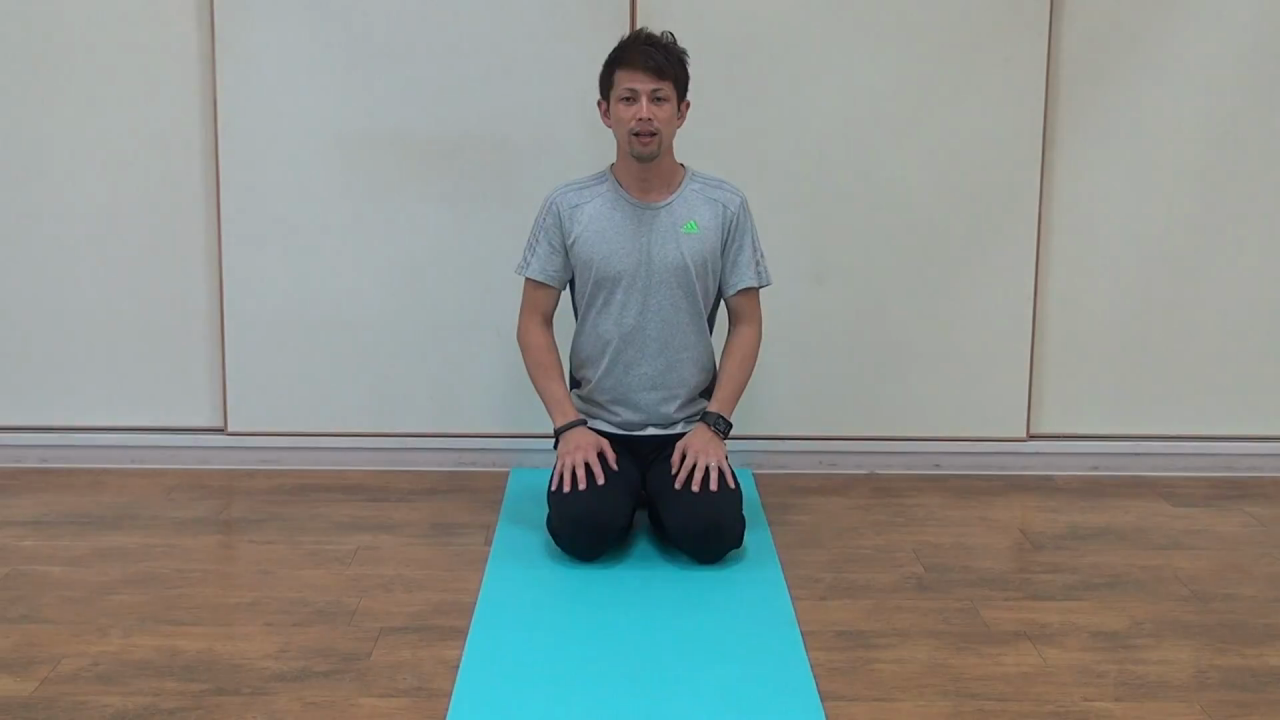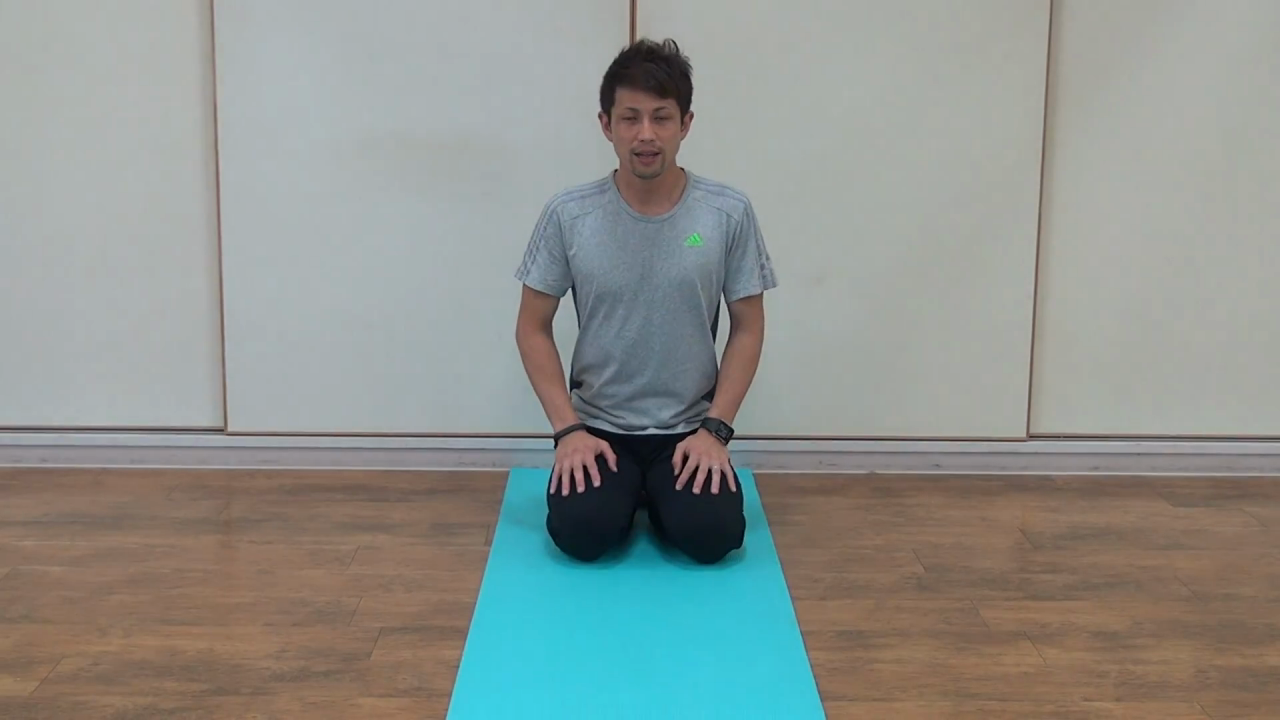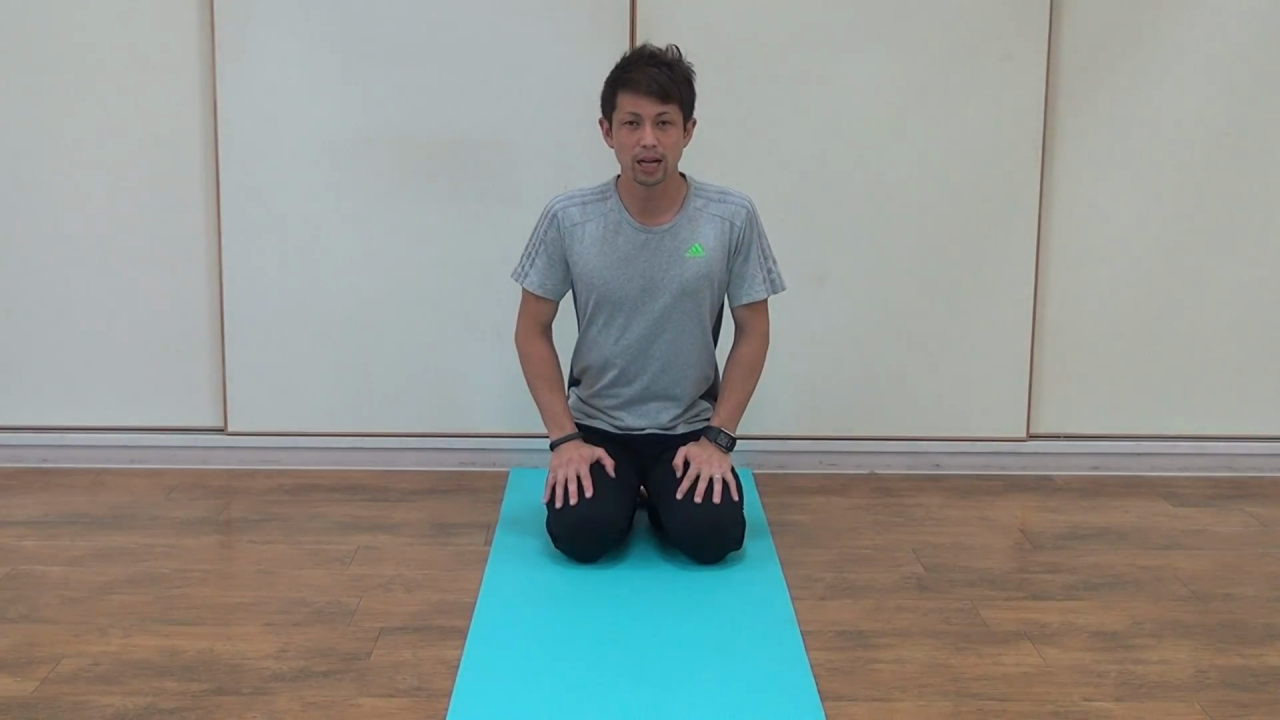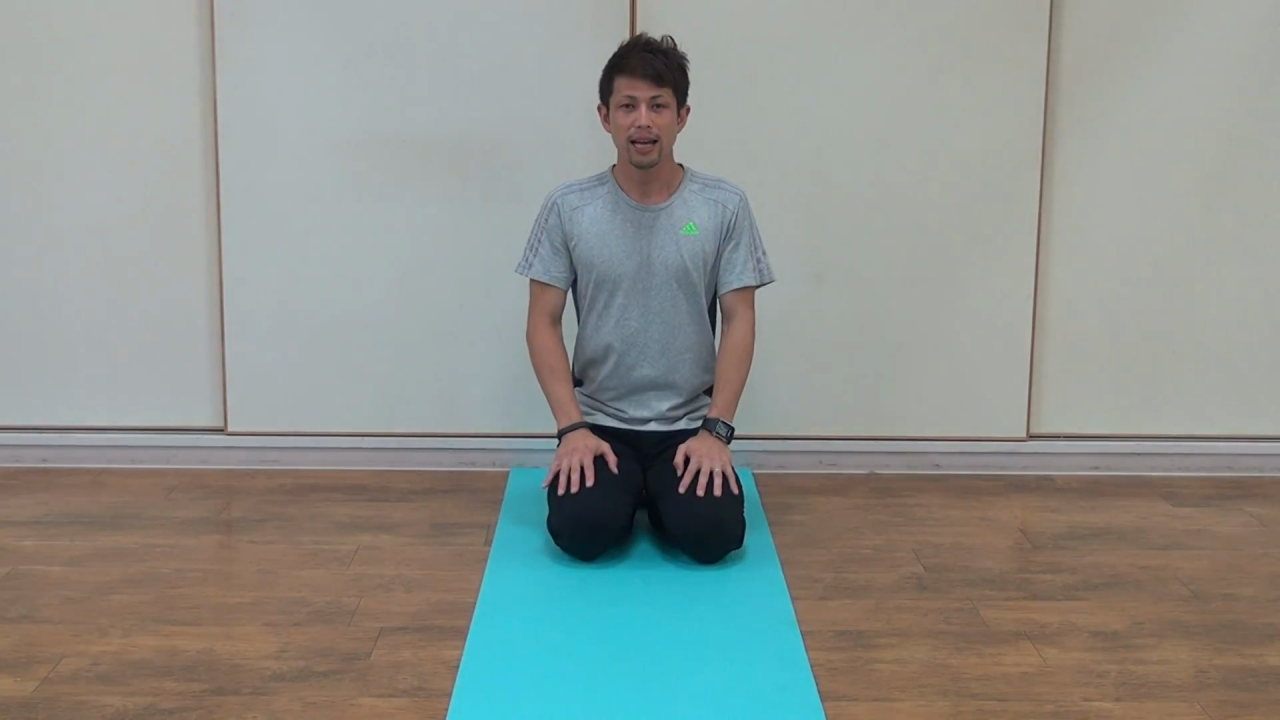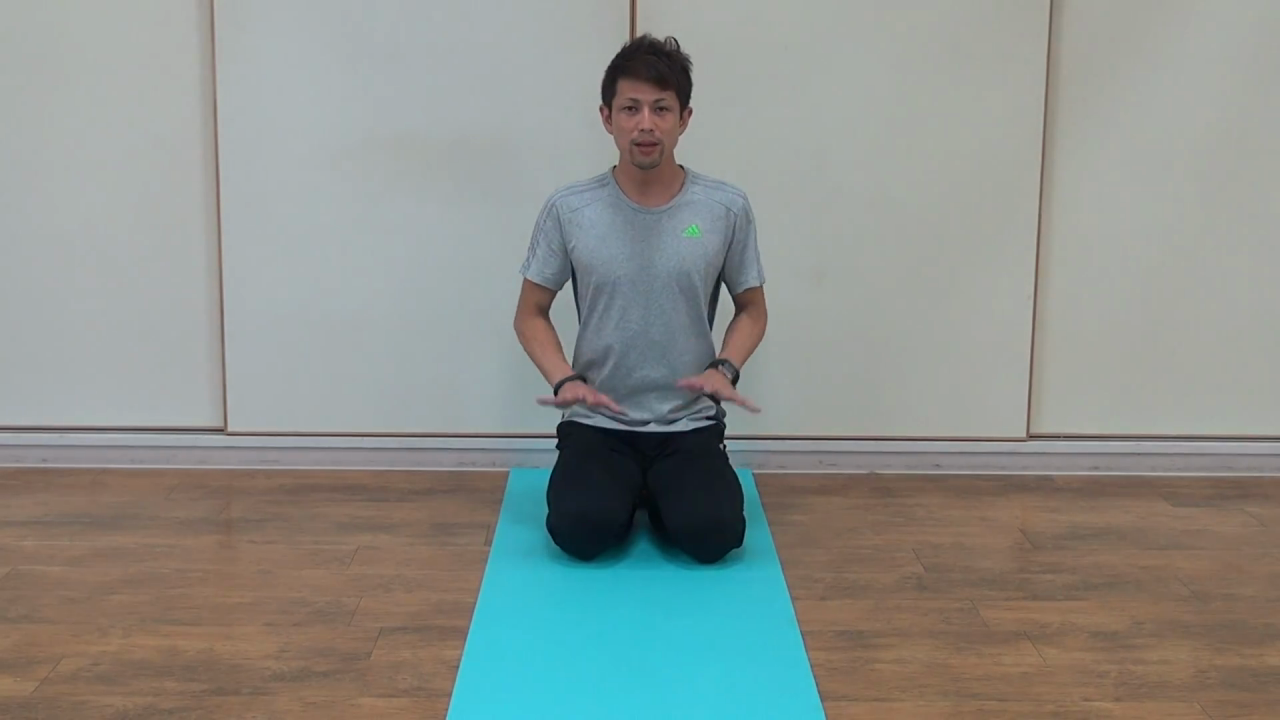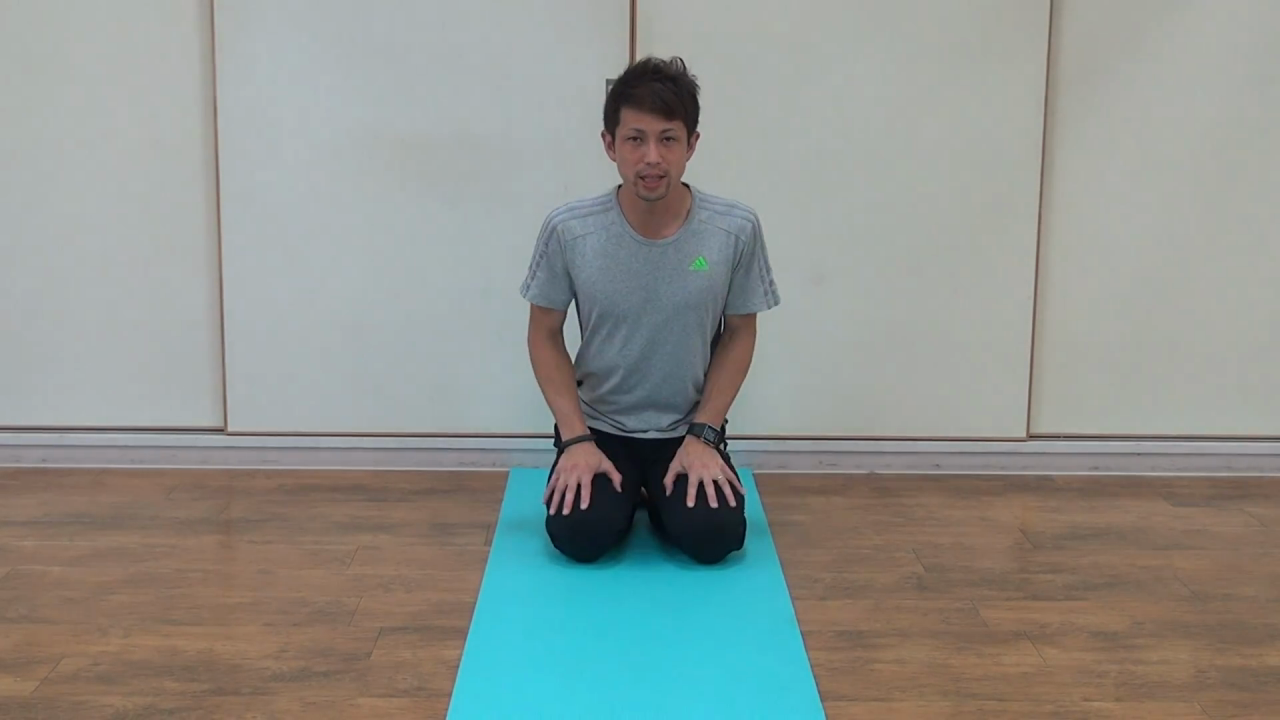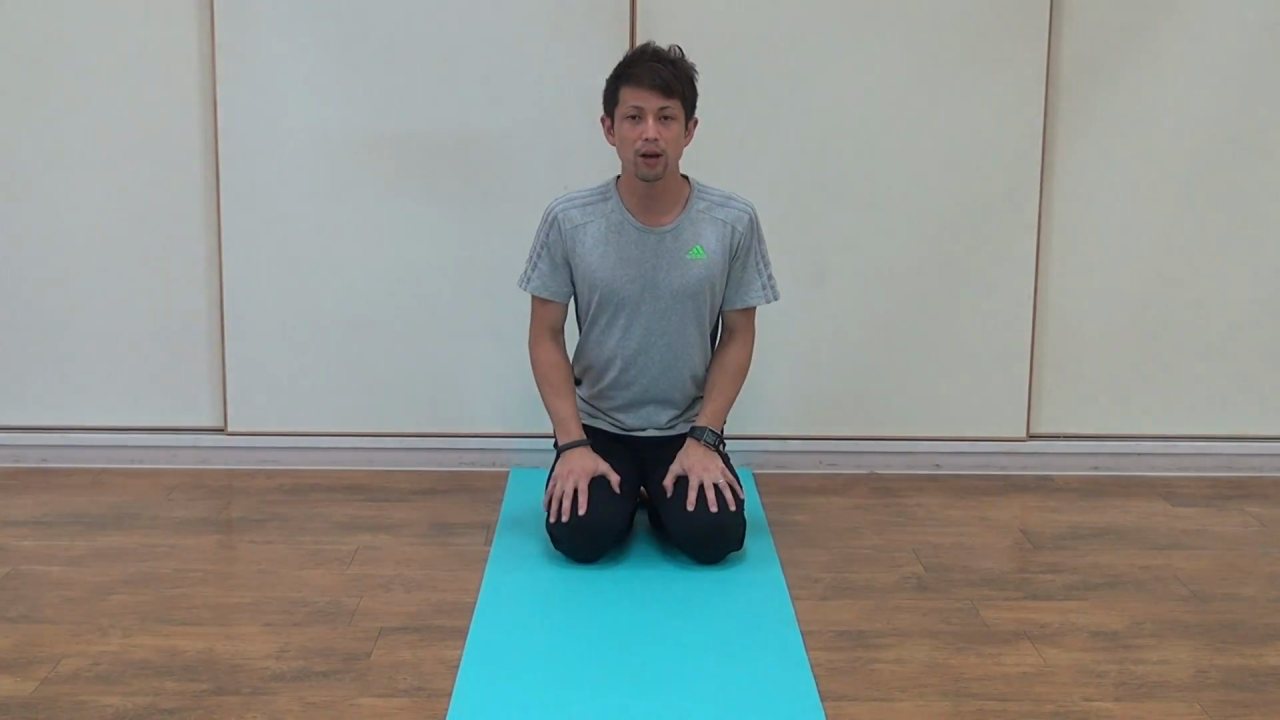
dt=0.7s
person 1, frame 1
left shoulder: (724, 207)
right shoulder: (566, 207)
left elbow: (745, 323)
right elbow: (535, 322)
left wrist: (714, 422)
right wrist: (567, 424)
left hip: (688, 426)
right hip: (596, 425)
left knee: (712, 534)
right knee: (581, 531)
left ankle: (659, 494)
right ankle: (624, 492)
person 1, frame 2
left shoulder: (729, 212)
right shoulder: (567, 214)
left elbow: (747, 328)
right elbow: (533, 328)
left wrist: (716, 428)
right wrist: (568, 428)
left hip: (689, 427)
right hip: (598, 425)
left knee: (711, 535)
right knee: (581, 531)
left ankle: (658, 495)
right ankle: (627, 492)
person 1, frame 3
left shoulder: (733, 219)
right shoulder: (566, 219)
left elbow: (753, 333)
right elbow: (532, 332)
left wrist: (718, 438)
right wrist: (564, 437)
left hip: (689, 426)
right hip: (597, 424)
left knee: (711, 536)
right knee: (579, 534)
left ankle: (659, 497)
right ankle: (624, 495)
person 1, frame 4
left shoulder: (724, 206)
right shoulder: (567, 208)
left elbow: (739, 322)
right elbow: (543, 324)
left wrist: (716, 428)
right wrist: (572, 427)
left hip: (689, 422)
right hip: (600, 420)
left knee: (712, 534)
right knee: (583, 530)
left ankle: (658, 494)
right ankle: (627, 492)
person 1, frame 5
left shoulder: (726, 208)
right shoulder: (567, 209)
left elbow: (752, 307)
right elbow: (530, 312)
left wrist: (724, 368)
right wrist: (564, 379)
left hip: (690, 421)
right hip: (598, 421)
left knee: (712, 534)
right knee: (581, 531)
left ankle: (659, 493)
right ankle: (625, 492)
person 1, frame 6
left shoulder: (736, 229)
right shoulder: (567, 230)
left elbow: (739, 334)
right elbow: (544, 336)
left wrist: (703, 434)
right wrist: (576, 437)
left hip: (689, 429)
right hip: (599, 426)
left knee: (712, 536)
right knee: (579, 534)
left ankle: (660, 497)
right ankle: (627, 496)
person 1, frame 7
left shoulder: (734, 222)
right shoulder: (567, 221)
left elbow: (737, 337)
right elbow: (546, 336)
left wrist: (704, 438)
right wrist: (572, 443)
left hip: (687, 428)
right hip: (598, 425)
left knee: (712, 536)
right knee: (581, 535)
left ankle: (659, 496)
right ankle: (625, 495)
